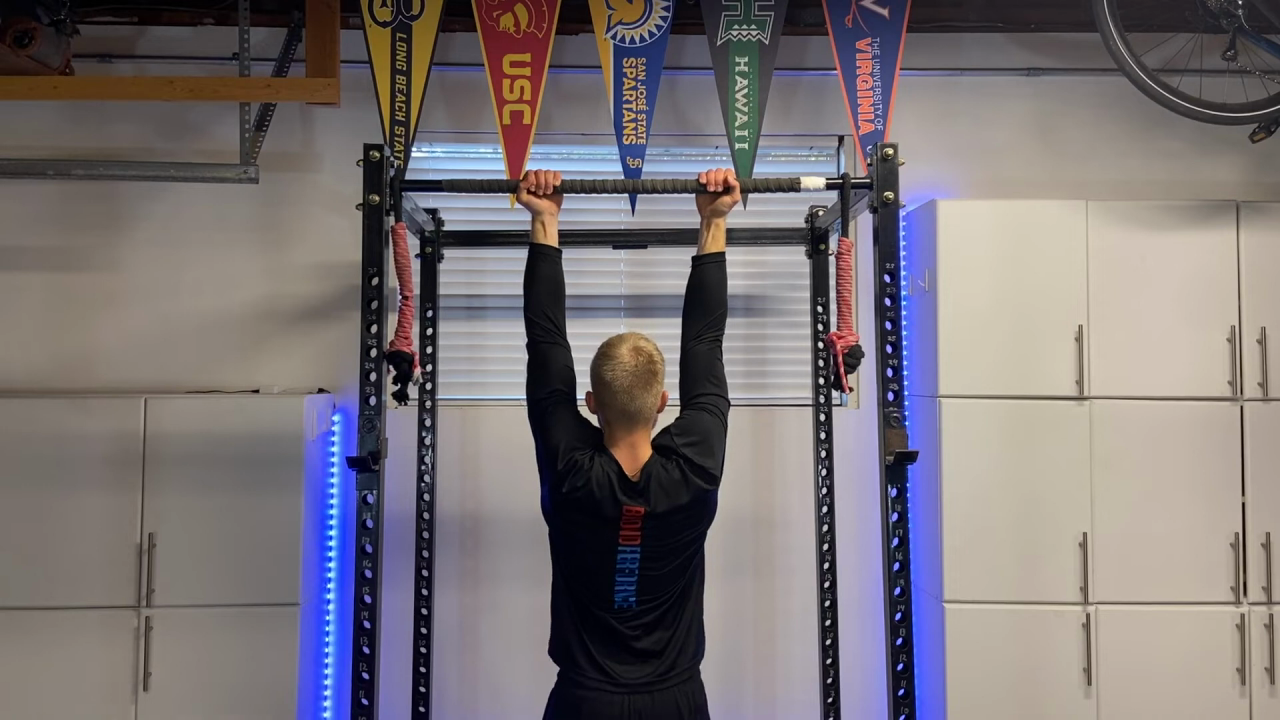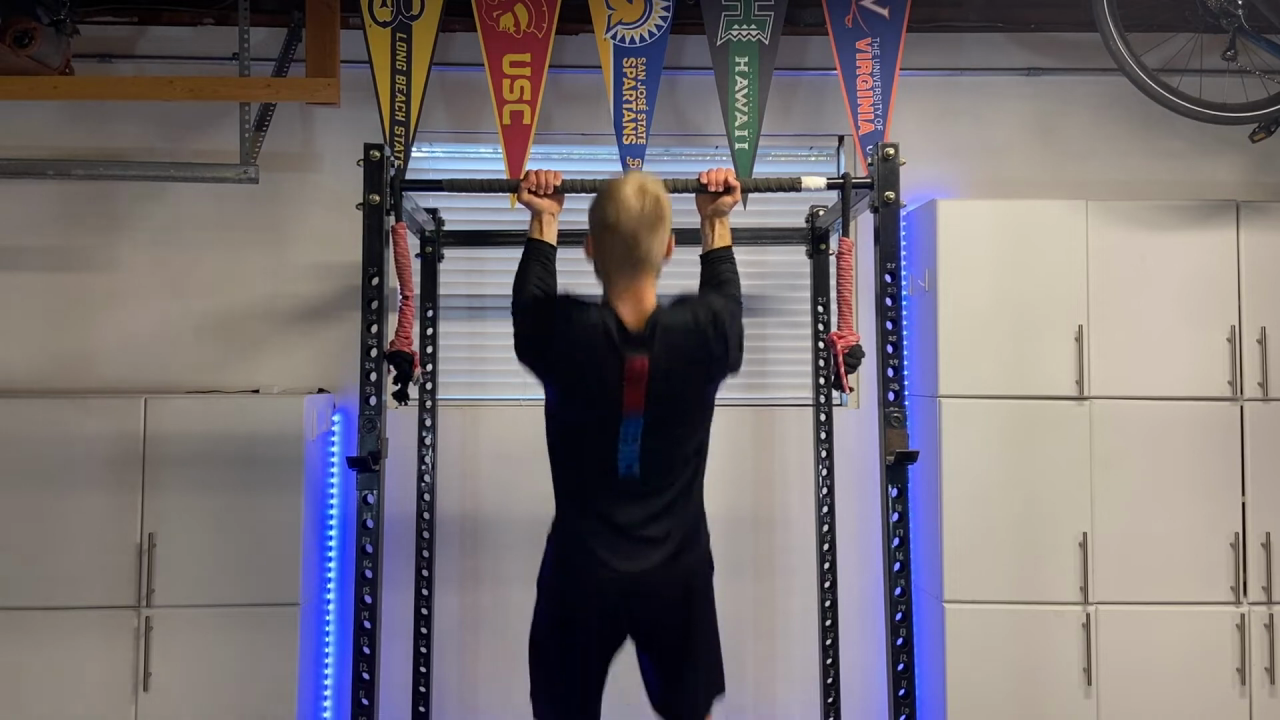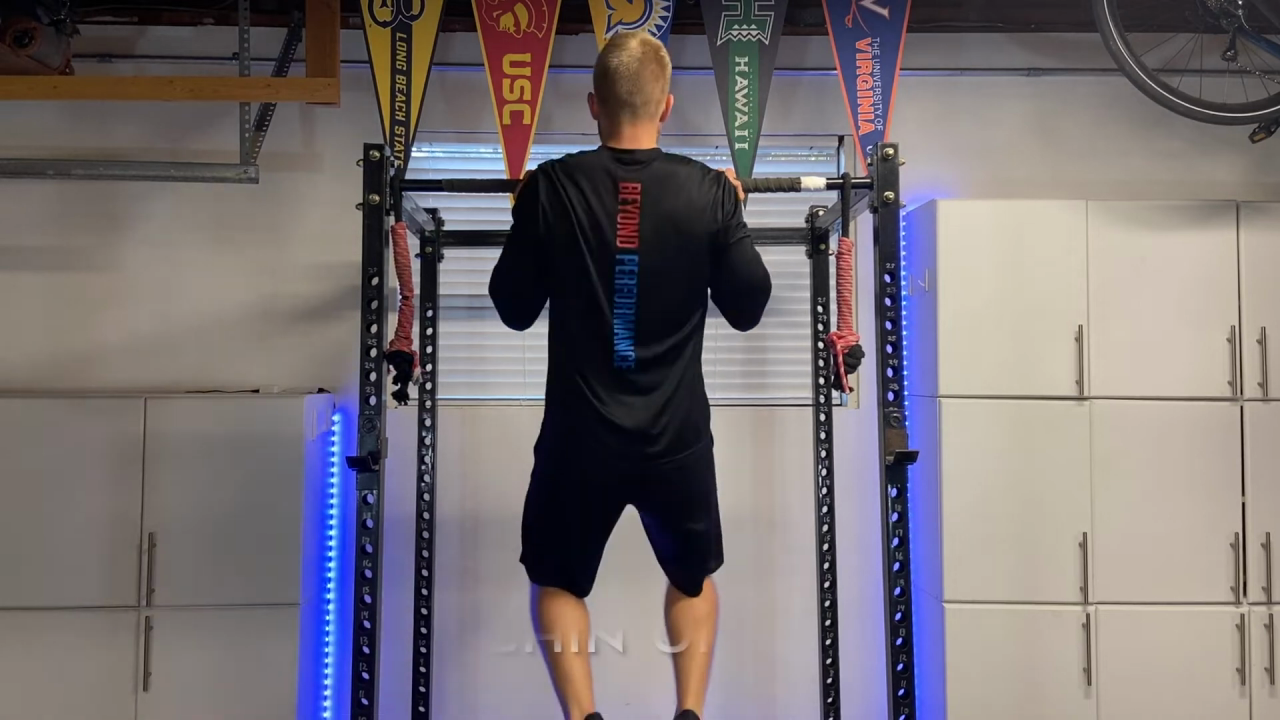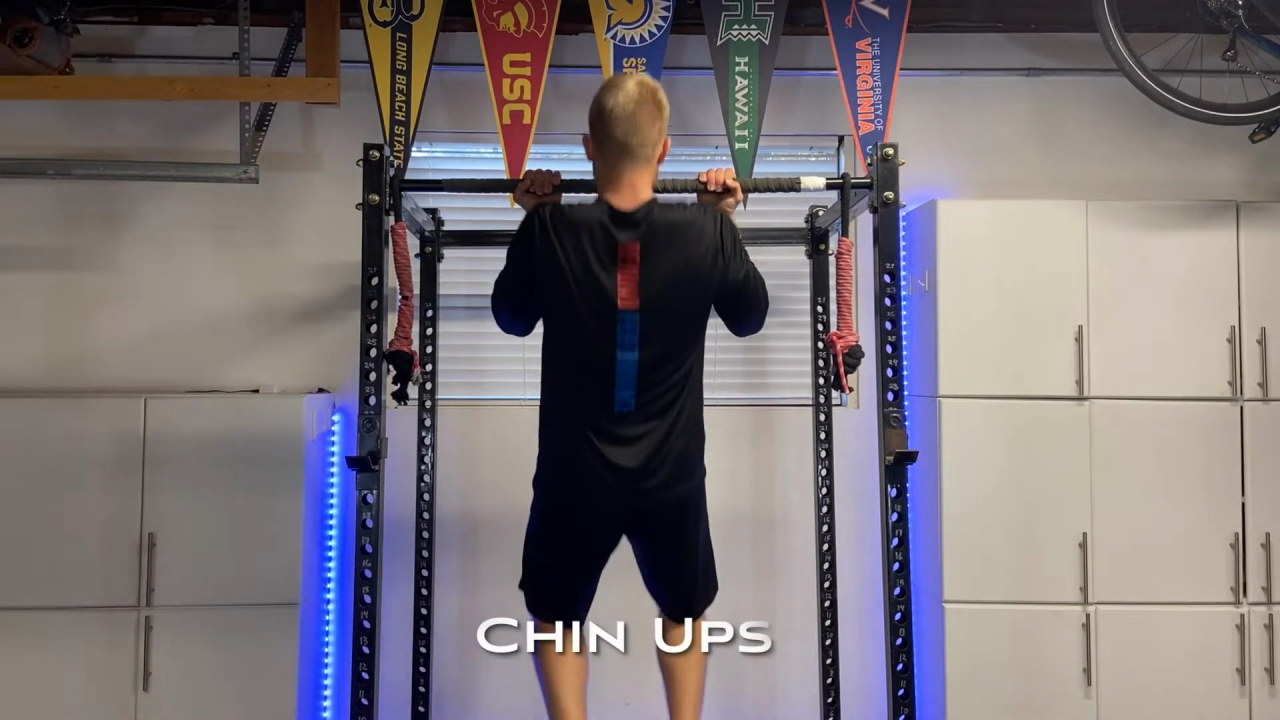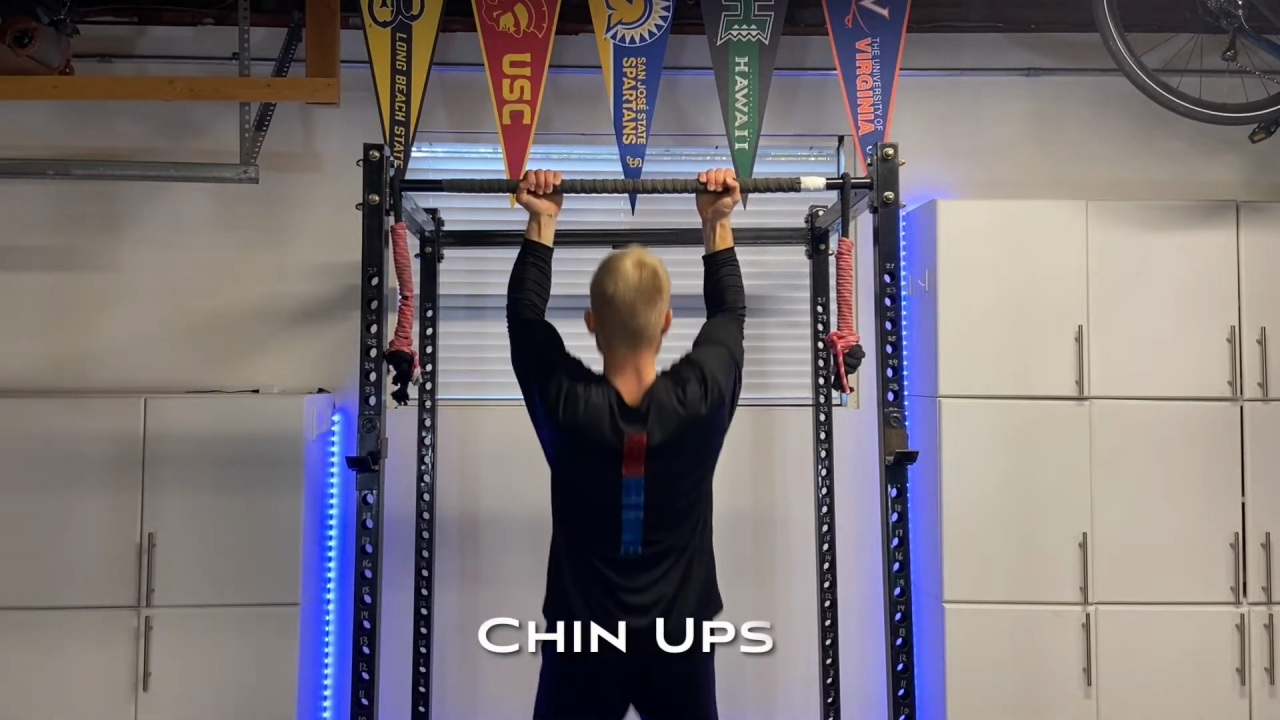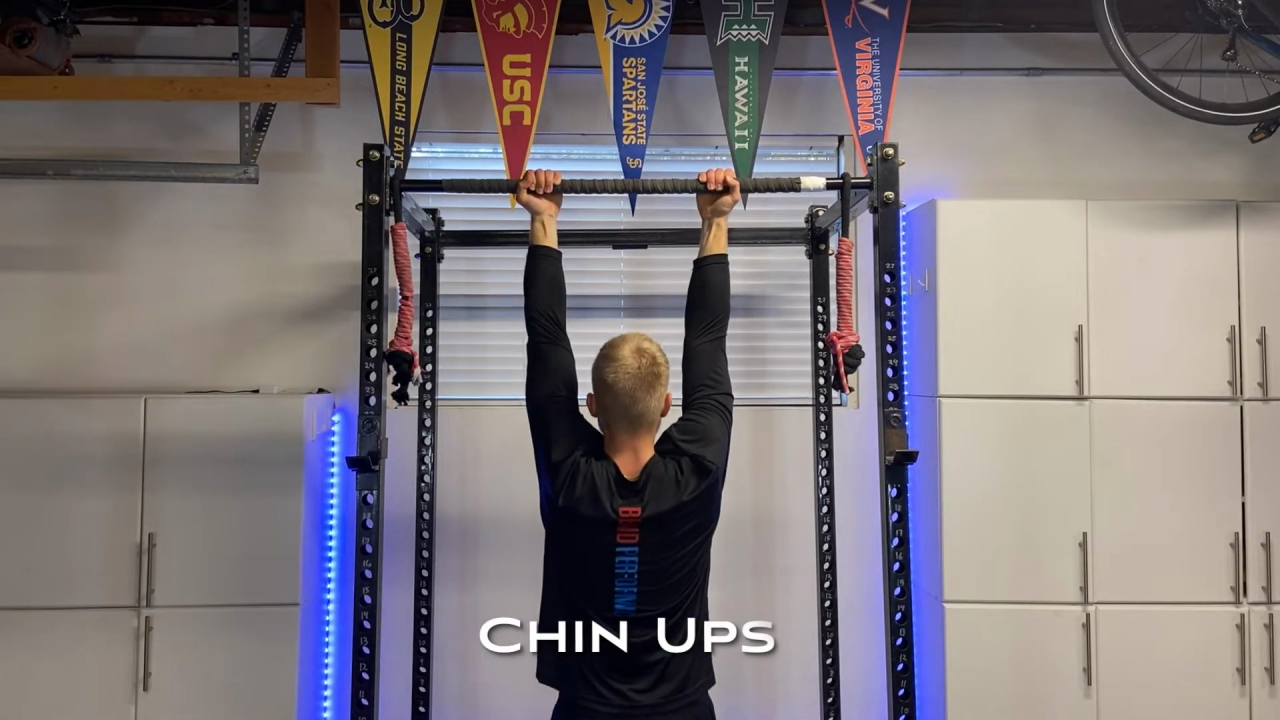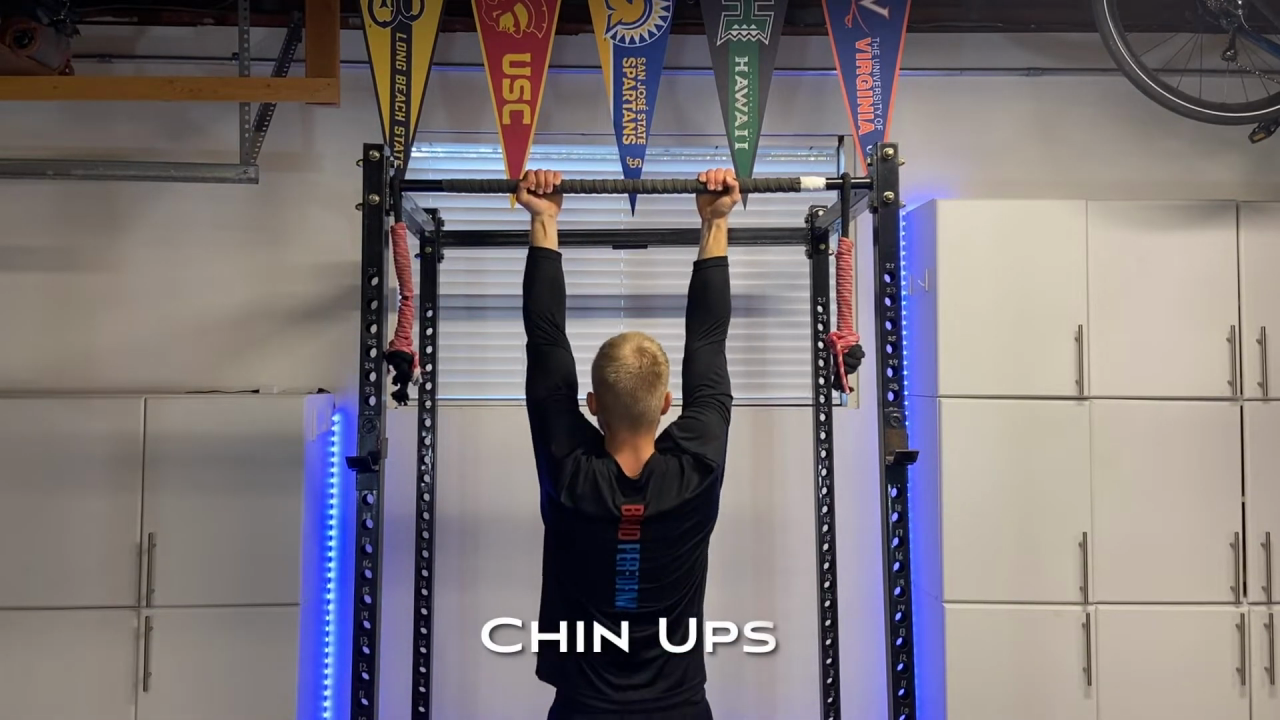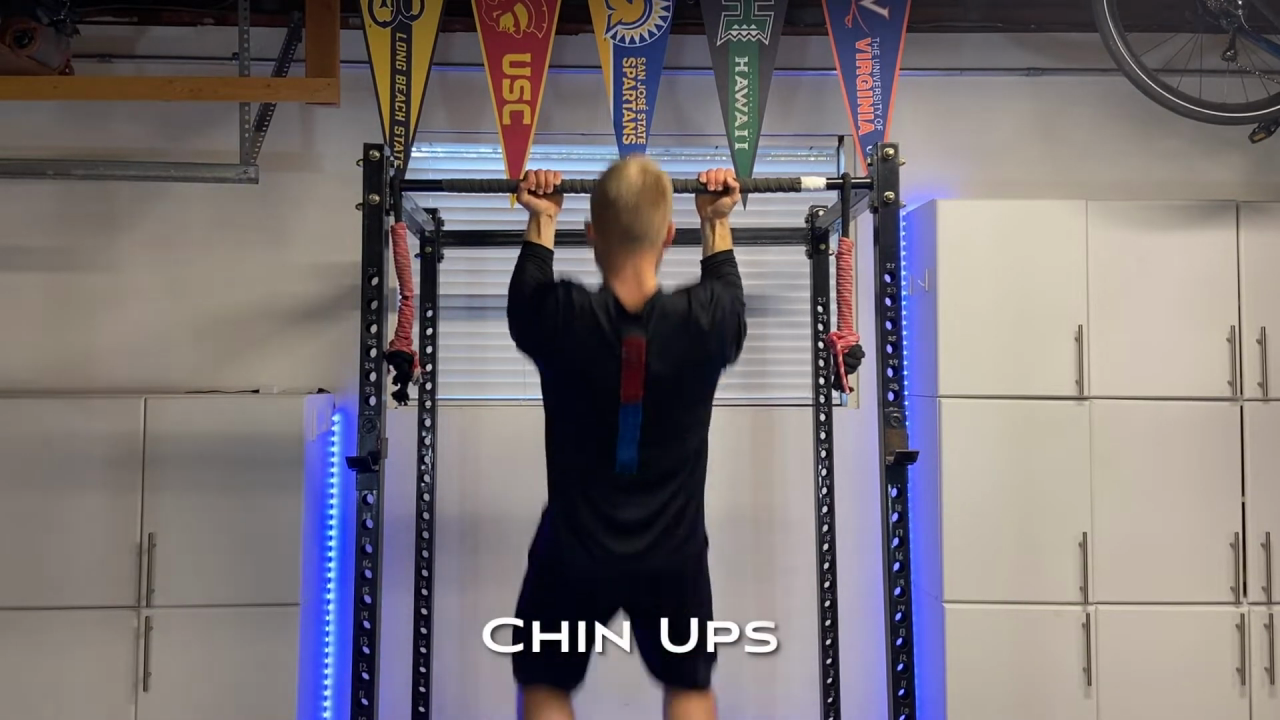
dt=0.5s
person 1, frame 1
left shoulder: (569, 473)
right shoulder: (694, 474)
left elbow: (546, 340)
right elbow: (704, 340)
left wrist: (544, 223)
right wrist: (713, 223)
person 1, frame 2
left shoulder: (563, 334)
right shoulder: (701, 332)
left elbow: (529, 312)
left wrist: (541, 229)
right wrist: (716, 229)
left hip: (581, 570)
right hip: (676, 569)
person 1, frame 3
left shoulder: (551, 187)
right shoulder: (708, 191)
left elbow: (514, 308)
right elbow: (747, 307)
left hip: (580, 440)
right hip: (676, 439)
left knee: (557, 582)
right knee: (692, 578)
person 1, frame 4
left shoulder: (552, 234)
right shoulder: (705, 233)
left elbow: (512, 316)
right elbow: (749, 316)
left hip: (575, 477)
right hip: (670, 477)
left knee: (556, 621)
right knee: (683, 617)
person 1, frame 5
left shoulder: (566, 407)
right shoulder: (701, 401)
left elbow: (523, 315)
right elbow: (730, 313)
left wrist: (542, 221)
right wrist: (717, 222)
left hip: (583, 641)
right hip: (678, 638)
person 1, frame 6
left shoulder: (567, 476)
right shoulder: (697, 473)
left elbow: (546, 336)
right elbow: (707, 334)
left wrist: (544, 222)
right wrist: (715, 223)
person 1, frame 7
left shoulder: (568, 475)
right shoulder: (696, 472)
left elbow: (546, 339)
right elbow: (707, 339)
left wrist: (544, 224)
right wrist: (715, 224)
person 1, frame 8
left shoulder: (562, 316)
right shoulder: (703, 318)
left elbow: (522, 314)
left wrist: (540, 225)
right wrist: (719, 230)
left hip: (573, 553)
right hip: (672, 554)
